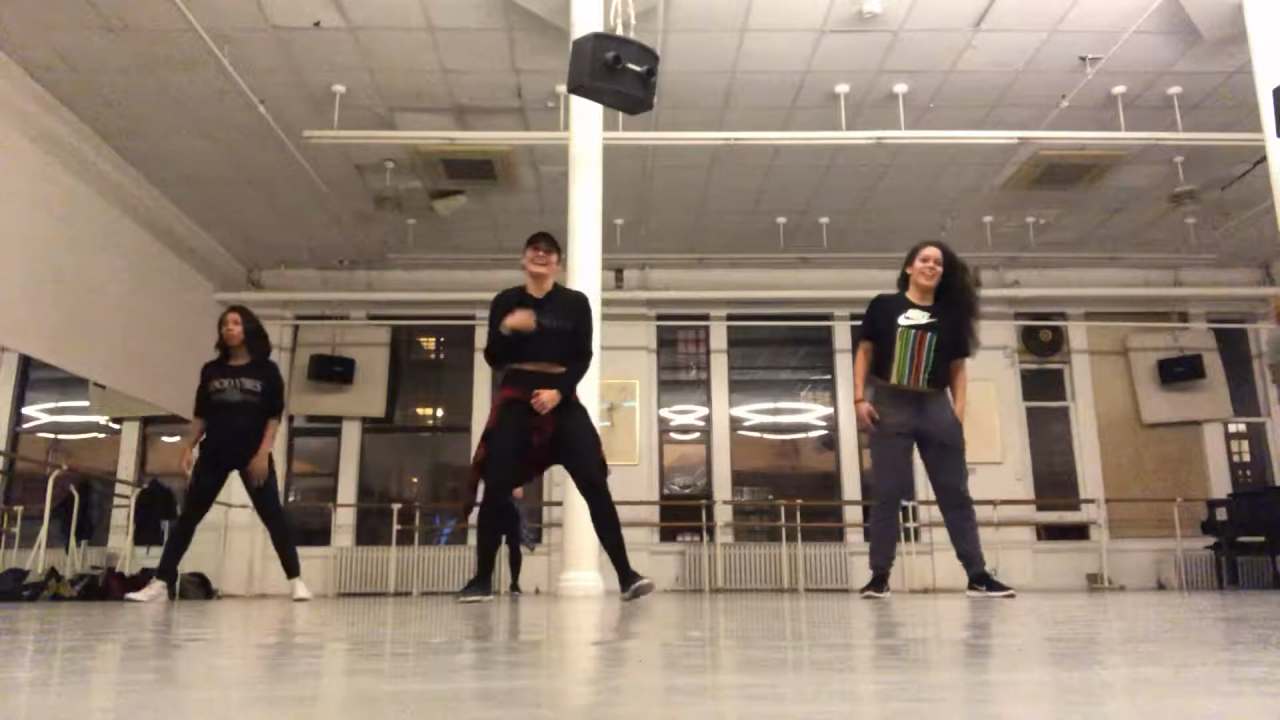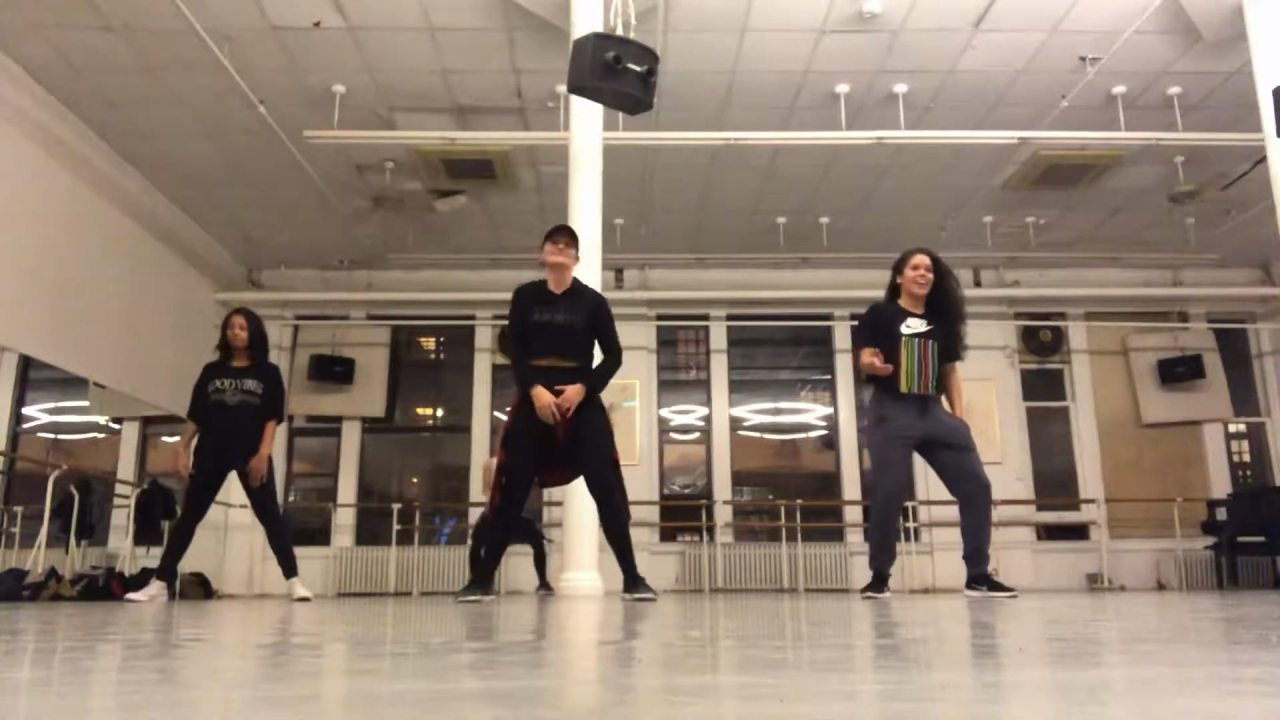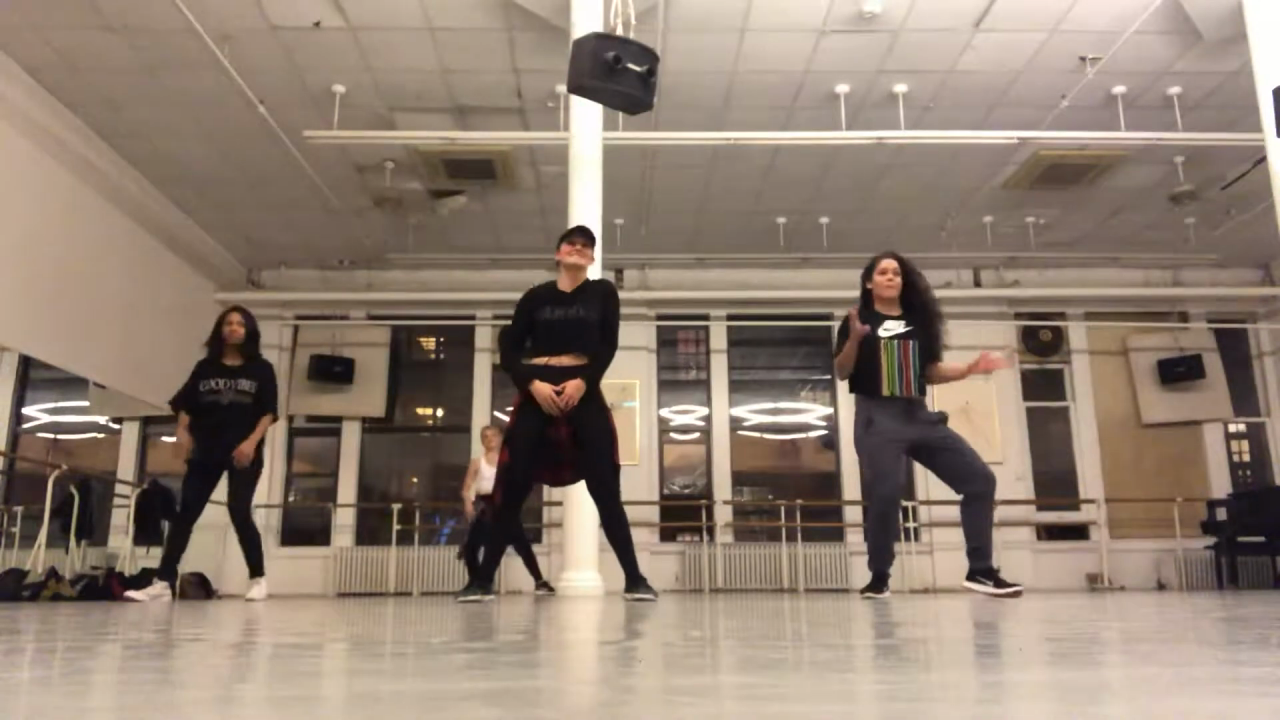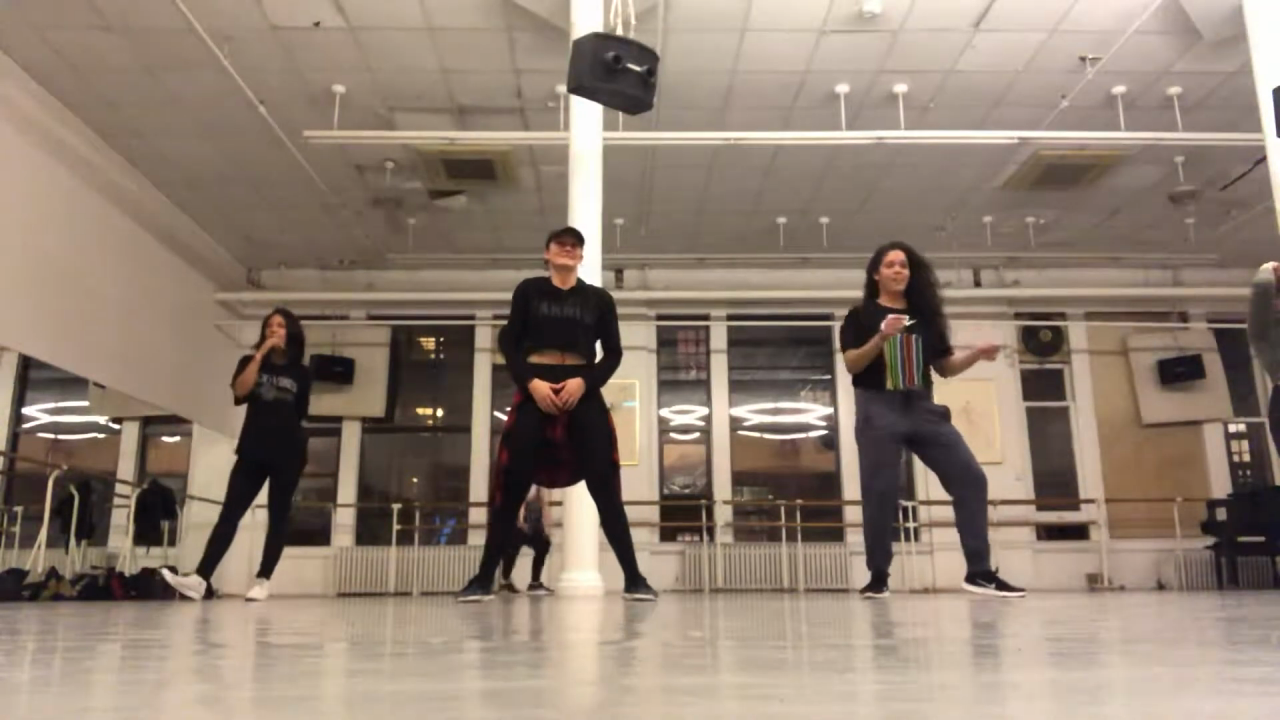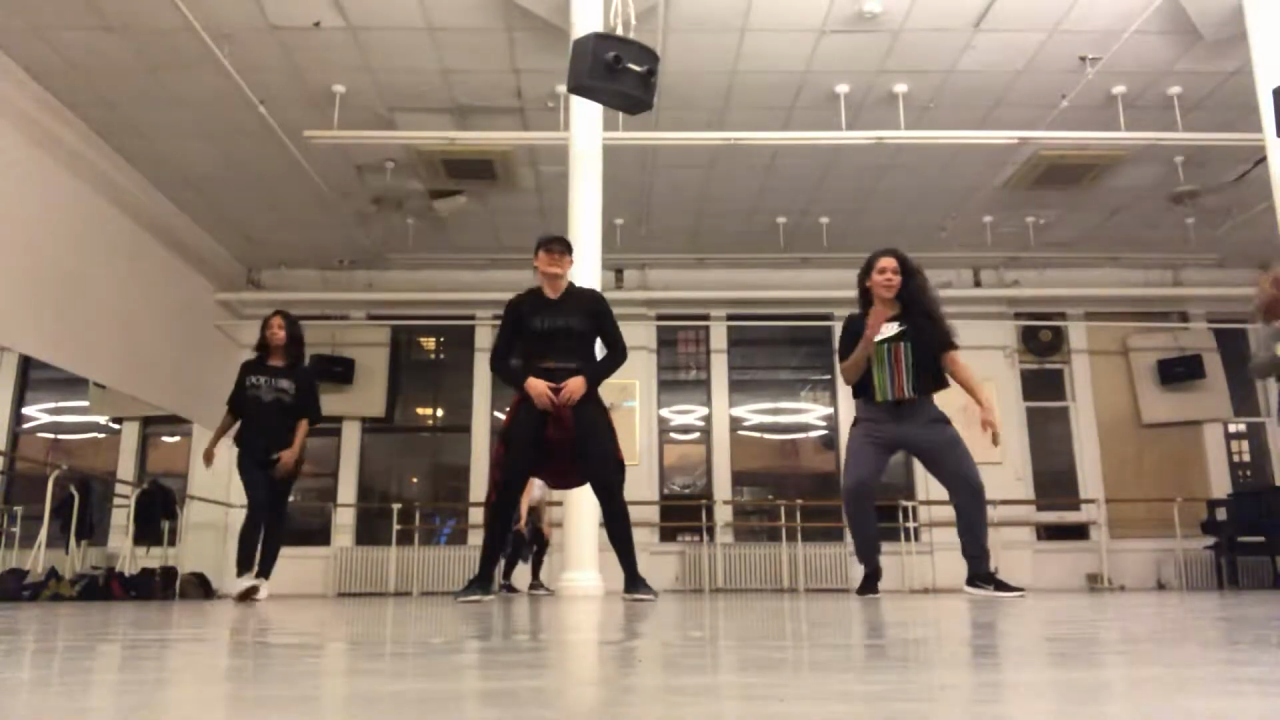
dt=1s
person 1, frame 1
left shoulder: (575, 303)
right shoulder: (506, 302)
left elbow: (583, 356)
right elbow: (493, 358)
left wrist: (558, 391)
right wrist: (506, 328)
left hip: (561, 397)
right hip: (516, 397)
left knee: (593, 482)
right knee: (496, 487)
left ankle: (626, 575)
right ankle: (482, 580)
person 1, frame 2
left shoulder: (592, 300)
right shoulder: (526, 296)
left elbow: (613, 355)
right elbow: (516, 351)
left wrist: (585, 387)
right wrist: (534, 389)
left hip: (581, 395)
right hip: (534, 394)
left knee: (606, 487)
right knee: (514, 489)
left ankle: (632, 579)
right ankle: (483, 579)
person 1, frame 3
left shoulder: (603, 292)
right shoulder: (535, 297)
left elbow: (608, 346)
right elbow: (509, 351)
left wrist: (583, 382)
right wrist: (532, 384)
left hip: (584, 393)
right hip: (536, 394)
left knee: (605, 488)
right knee: (513, 488)
left ankle: (634, 578)
right ankle: (483, 579)
person 1, frame 4
left shoulder: (599, 299)
right shoulder: (528, 291)
left elbow: (613, 353)
right elbow: (509, 343)
left wrist: (585, 381)
right wrist: (530, 381)
left hip: (583, 393)
right hip: (534, 391)
left knee: (604, 487)
right knee: (512, 486)
left ankle: (633, 578)
right ankle: (484, 578)
person 1, frame 5
left shoulder: (591, 301)
right shoulder: (520, 305)
left elbow: (618, 351)
right elbow: (499, 360)
left wrist: (587, 379)
right wrist: (526, 381)
left hip: (581, 395)
right hip: (534, 396)
left knee: (609, 485)
right knee: (507, 487)
left ankle: (633, 578)
right ankle: (483, 579)
person 2, frame 1
left shoulder: (951, 314)
right shoulder: (884, 306)
left elbow: (957, 366)
right elbow: (864, 353)
left wrist: (959, 406)
right wrist: (860, 398)
left hip: (935, 406)
right hip: (890, 405)
left knee: (955, 490)
right knee: (889, 490)
left ankle: (977, 576)
right ankle: (880, 576)
person 2, frame 2
left shoulder: (943, 320)
right shoulder: (879, 315)
left elbow: (949, 371)
right elbow: (864, 362)
left wrist: (959, 416)
right wrist: (874, 367)
left hip: (934, 412)
right hip: (891, 411)
left knee: (976, 486)
right knee: (889, 492)
left ankle: (978, 575)
right ankle: (880, 576)
person 2, frame 3
left shoulder: (919, 320)
right shoulder: (857, 321)
left elbow: (931, 373)
right elbow: (842, 372)
left wrist: (971, 368)
right wrist: (853, 338)
left hip: (920, 416)
right hip: (877, 417)
left knee: (980, 479)
right knee: (884, 494)
left ankle: (980, 570)
right ankle: (879, 577)
person 2, frame 4
left shoulder: (925, 315)
right shoulder: (862, 315)
left elbow: (944, 367)
right elbow: (851, 364)
left wrist: (974, 356)
right wrist: (882, 336)
left hip: (923, 409)
right hip: (879, 410)
left knee: (971, 479)
right knee: (881, 491)
left ankle: (979, 572)
right ankle: (878, 575)
person 2, frame 5
left shoulder: (921, 318)
right shoulder: (855, 324)
left elbow: (952, 361)
right elbow: (848, 377)
left wrist: (984, 404)
right wrist: (867, 341)
left hip: (922, 415)
right hip: (873, 419)
left knee: (969, 485)
right knee: (856, 487)
left ankle: (979, 573)
right ankle: (871, 570)
person 3, frame 1
left shoulder: (266, 369)
right shoulder: (211, 370)
left elbow: (274, 416)
right elbow: (201, 415)
left wrist: (263, 452)
right wrist: (188, 449)
left hip: (253, 455)
right hip: (213, 454)
left knee: (274, 516)
right knee: (189, 516)
left ankle: (296, 582)
right ankle: (161, 583)
person 3, frame 2
left shoulder: (267, 372)
right shoulder: (211, 371)
left elbow: (273, 417)
right elbow: (196, 416)
left wrist: (262, 453)
right wrist: (182, 449)
left hip: (251, 455)
right hip: (211, 454)
left knee: (270, 516)
right knee: (188, 516)
left ankle: (293, 581)
right ankle: (160, 583)
person 3, frame 3
left shoulder: (261, 369)
right shoulder: (205, 367)
left elbow: (269, 413)
right elbow: (182, 406)
left wrist: (252, 442)
right wrist: (182, 432)
left hip: (245, 454)
right hip: (206, 452)
left knee: (239, 512)
right knee: (185, 514)
left ankle: (258, 580)
right ankle: (163, 583)
person 3, frame 4
left shoulder: (301, 373)
right shoulder: (250, 362)
right elbow: (240, 391)
right wrist: (261, 353)
left hip: (288, 454)
right hip: (253, 451)
left knee: (278, 517)
right knee: (230, 513)
left ankle: (262, 581)
right ankle: (200, 579)
person 3, frame 5
left shoulder: (301, 375)
right shoulder: (249, 368)
left elbow: (306, 417)
right elbow: (234, 410)
left wrist: (295, 450)
right wrist: (214, 441)
left hip: (284, 456)
right hip: (251, 451)
left knee: (275, 515)
right knee: (257, 506)
left ankle: (262, 579)
right ankle: (245, 576)
